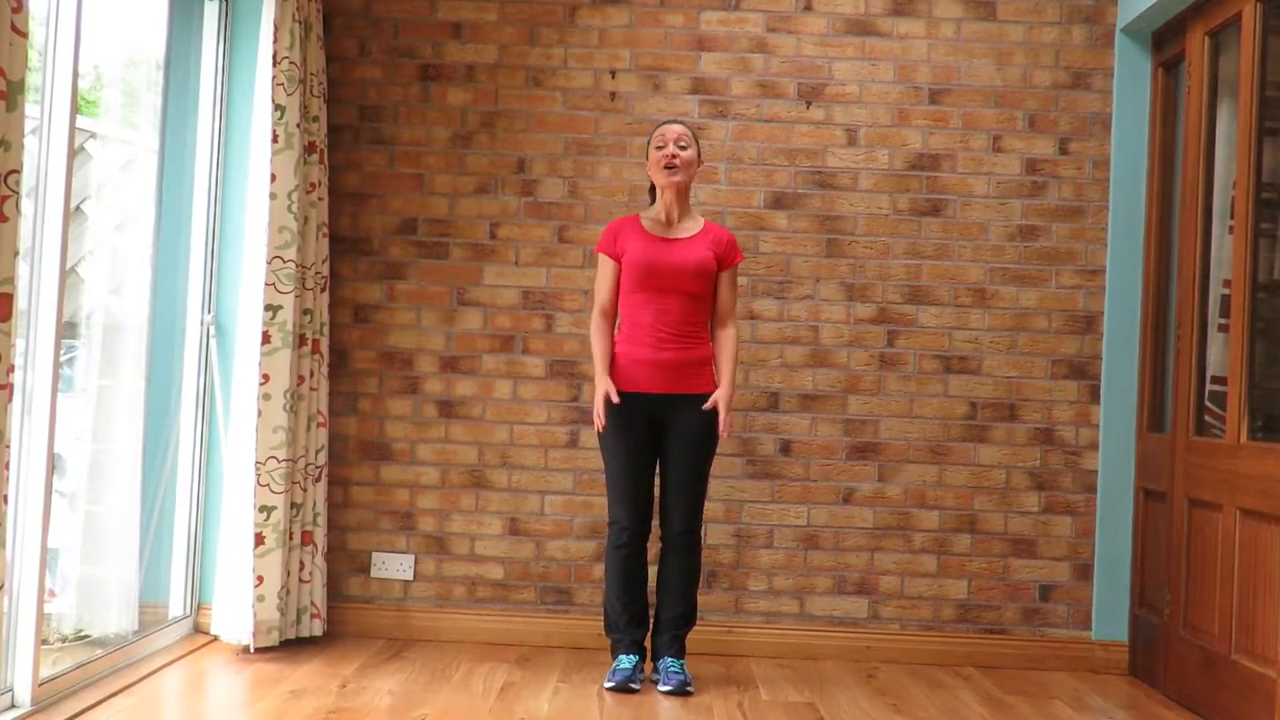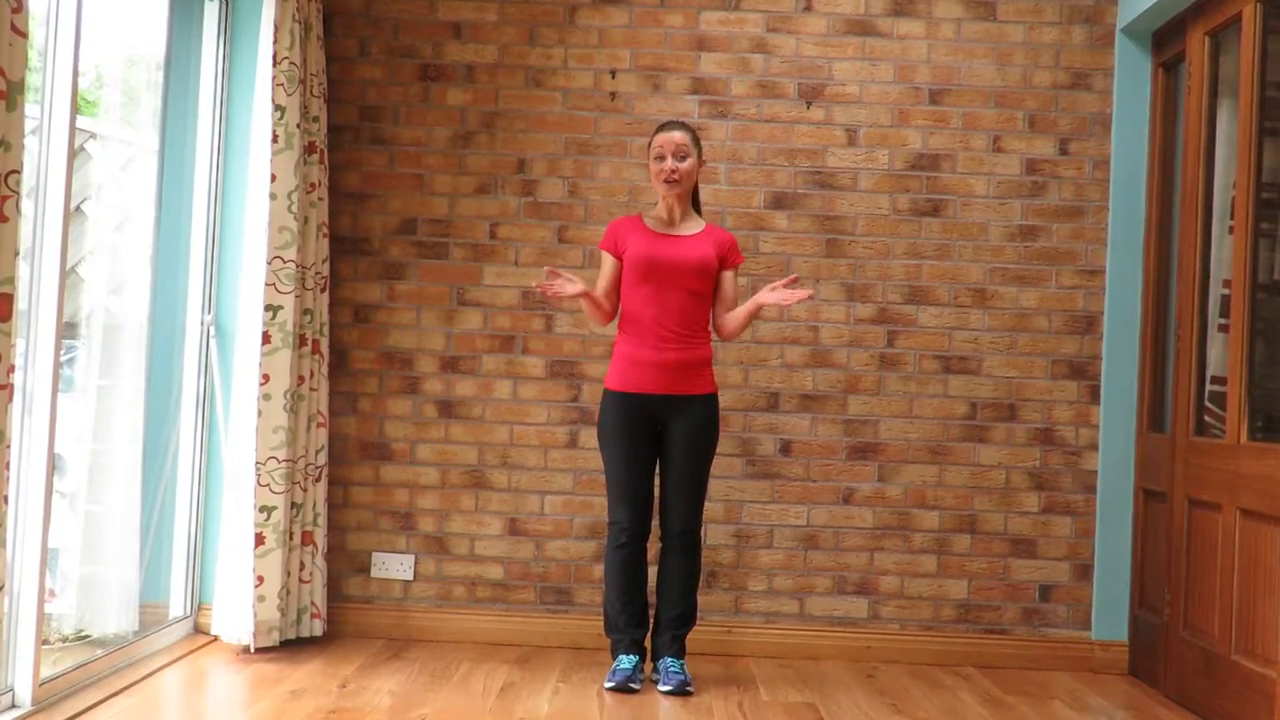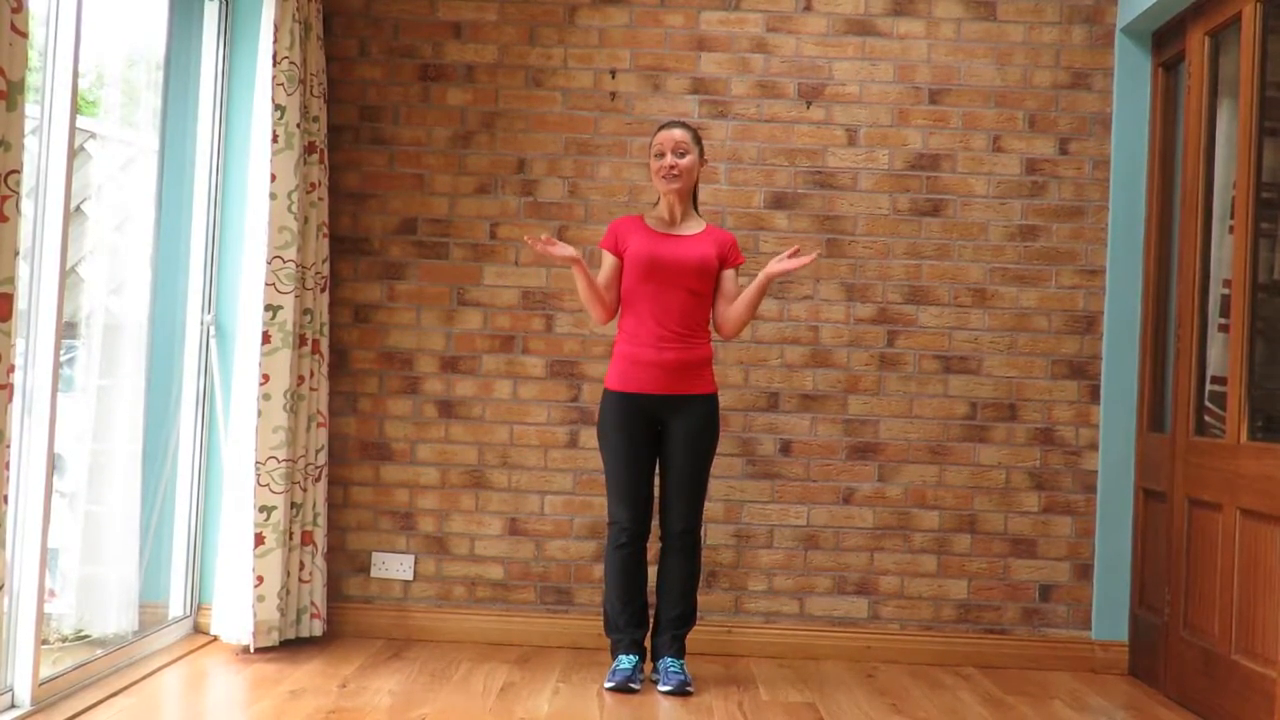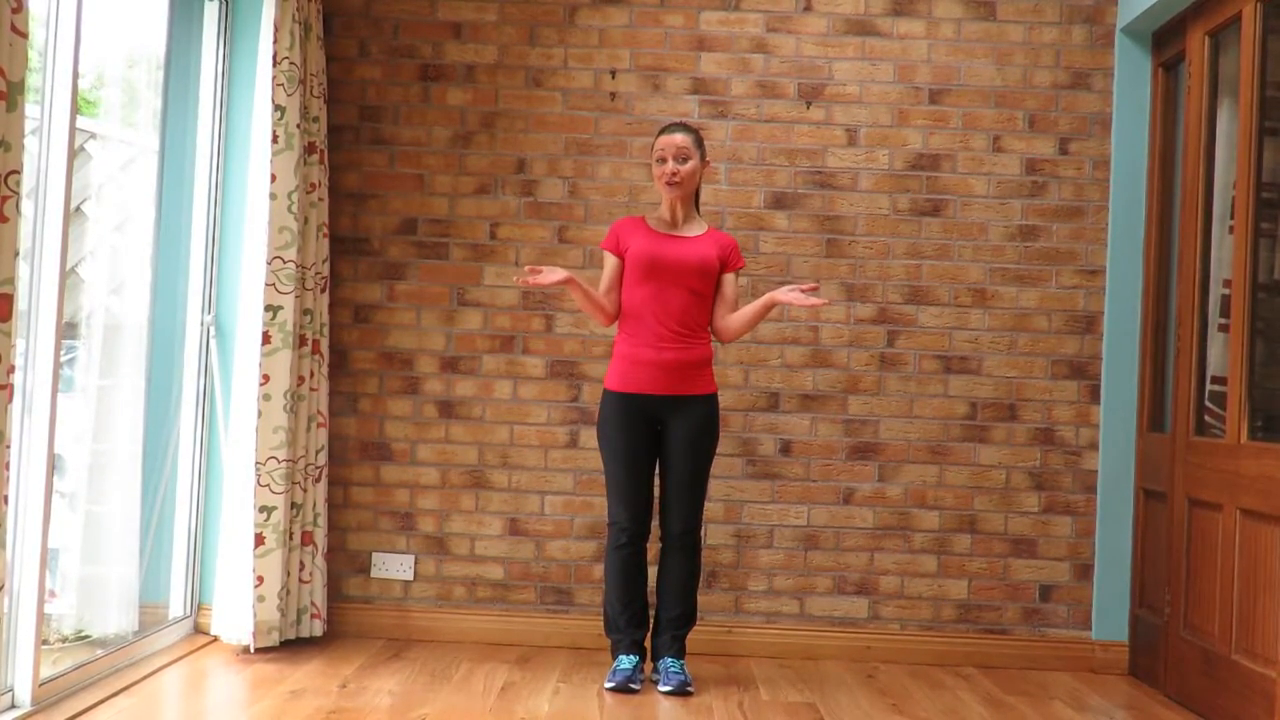
dt=0.3s
person 1, frame 1
left shoulder: (719, 241)
right shoulder: (620, 233)
left elbow: (723, 324)
right elbow: (601, 314)
left wrist: (727, 386)
right wrist: (602, 375)
left hip: (692, 398)
right hip: (629, 395)
left knee: (682, 527)
right knee: (627, 524)
left ankle: (671, 653)
right ankle: (627, 650)
person 1, frame 2
left shoulder: (719, 242)
right shoulder: (622, 231)
left elbow: (724, 325)
right elbow: (604, 312)
left wrist: (759, 303)
right wrist: (582, 294)
left hip: (692, 399)
right hip: (627, 394)
left knee: (682, 527)
right knee: (626, 524)
left ankle: (670, 652)
right ankle: (626, 649)
person 1, frame 3
left shoulder: (720, 242)
right shoulder: (623, 231)
left elbow: (727, 323)
right elbow: (603, 310)
left wrist: (767, 277)
right wrist: (575, 264)
left hip: (692, 399)
right hip: (628, 394)
left knee: (682, 527)
right knee: (627, 524)
left ankle: (670, 652)
right ankle: (626, 651)
person 1, frame 4
left shoulder: (721, 245)
right shoulder: (625, 232)
left elbow: (725, 327)
right elbow: (607, 313)
left wrist: (772, 300)
right wrist: (570, 282)
left hip: (693, 400)
right hip: (627, 395)
left knee: (682, 528)
right knee: (627, 525)
left ankle: (671, 653)
right ankle: (626, 651)
